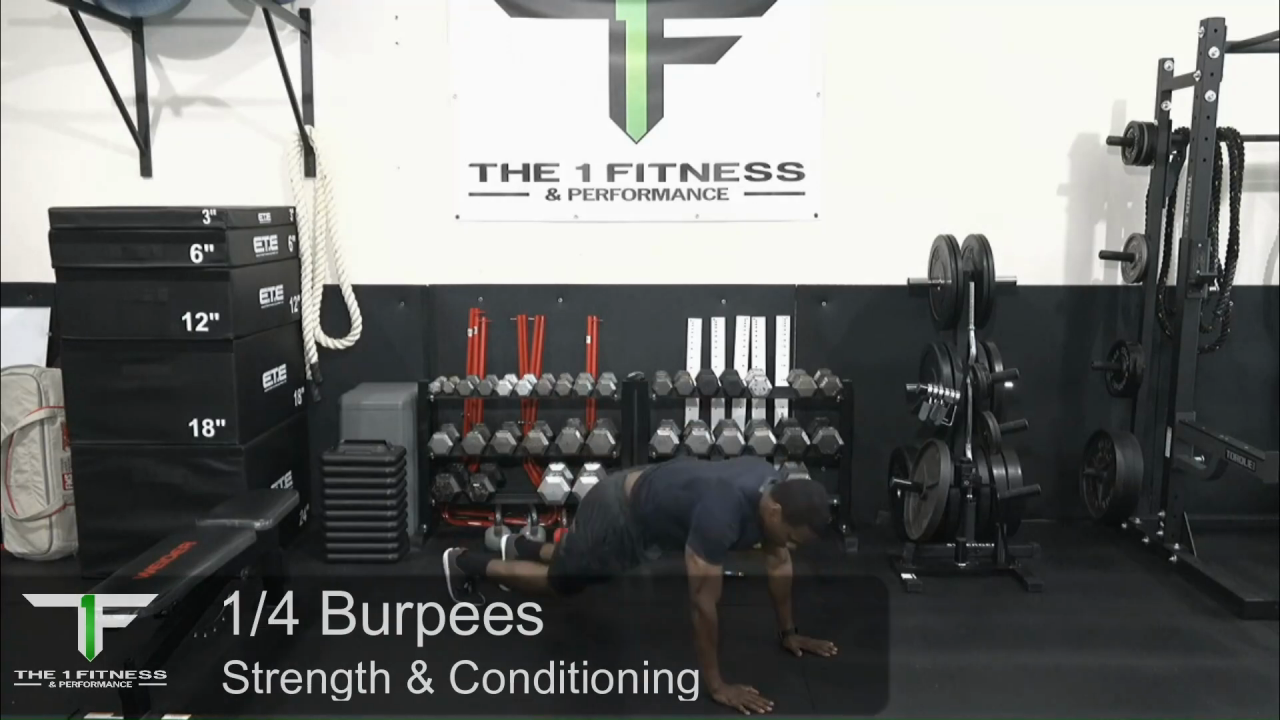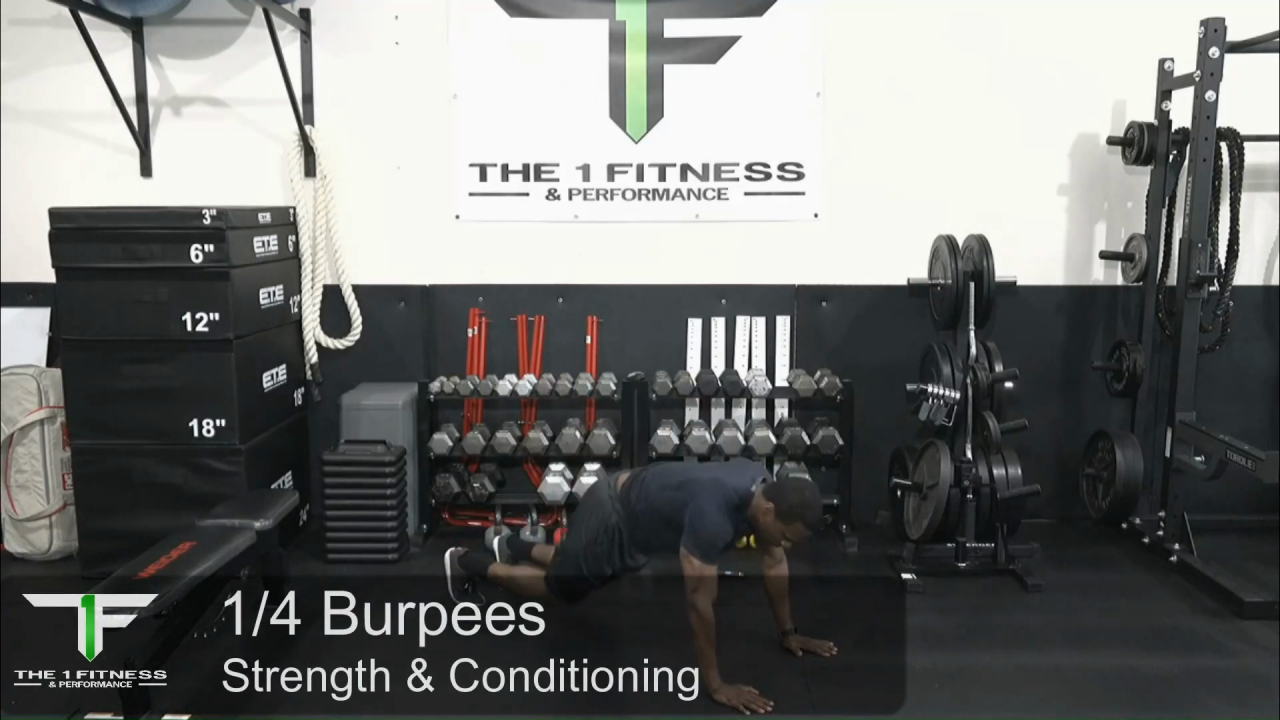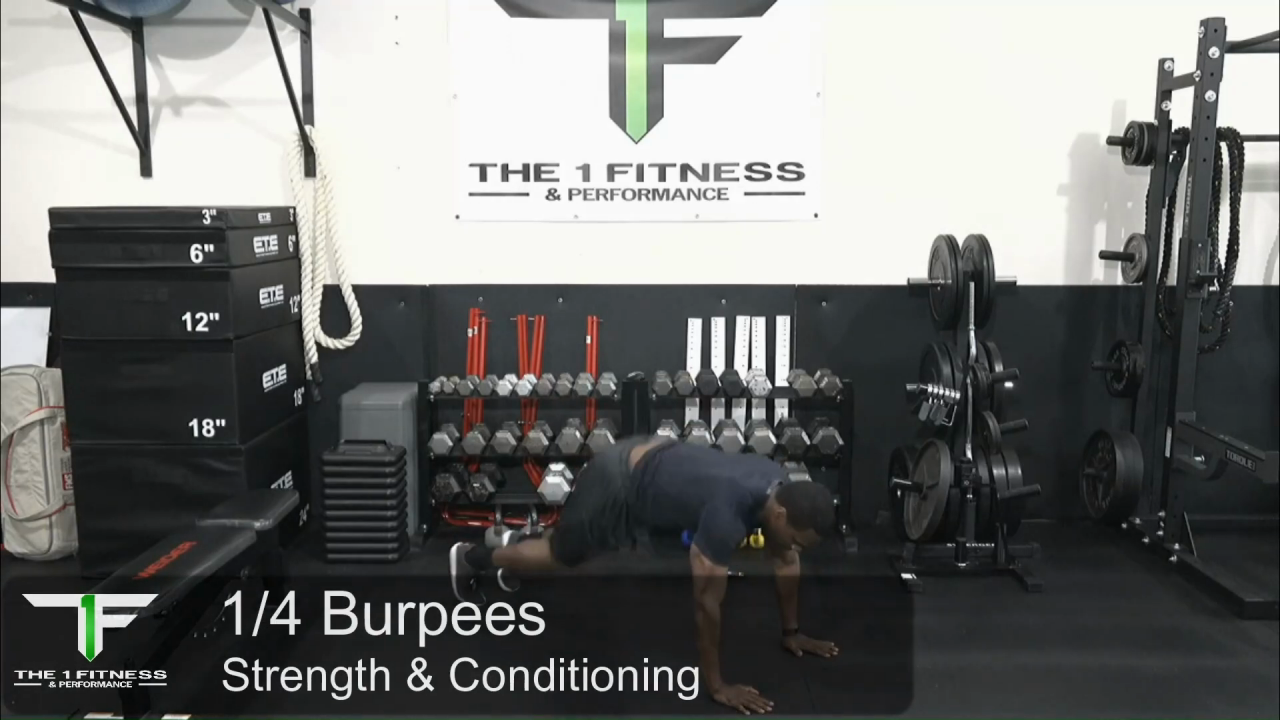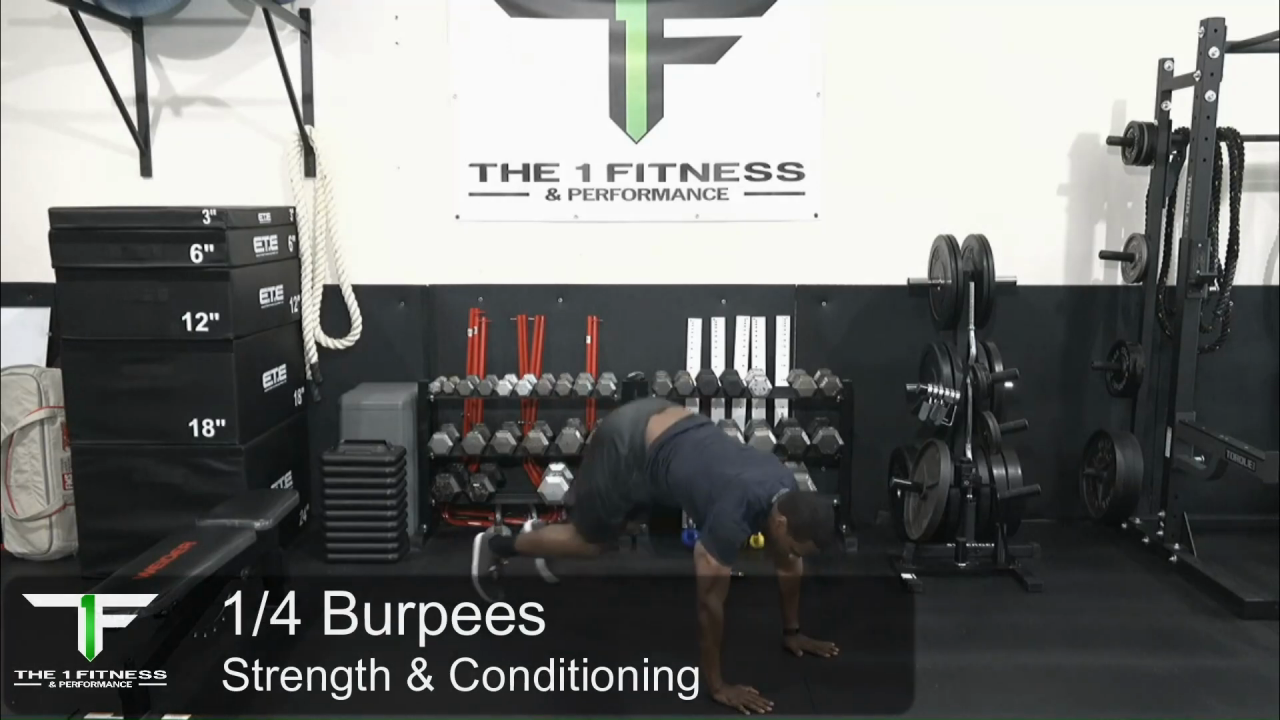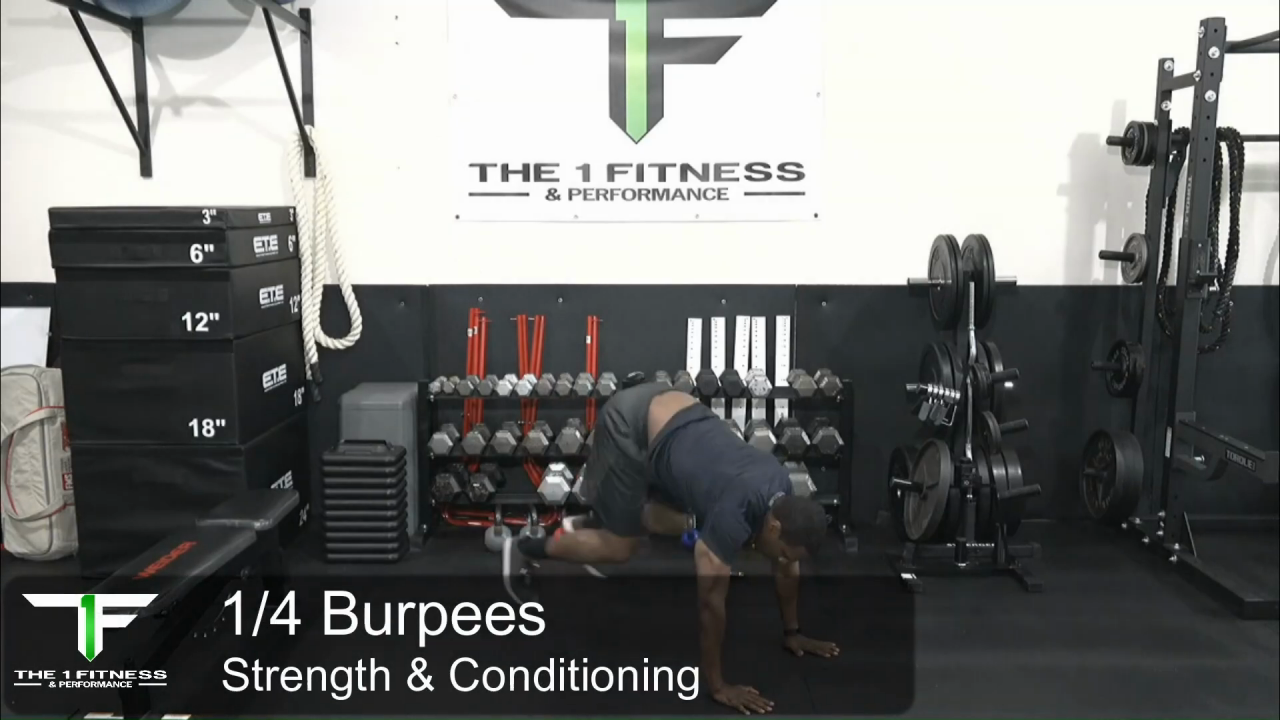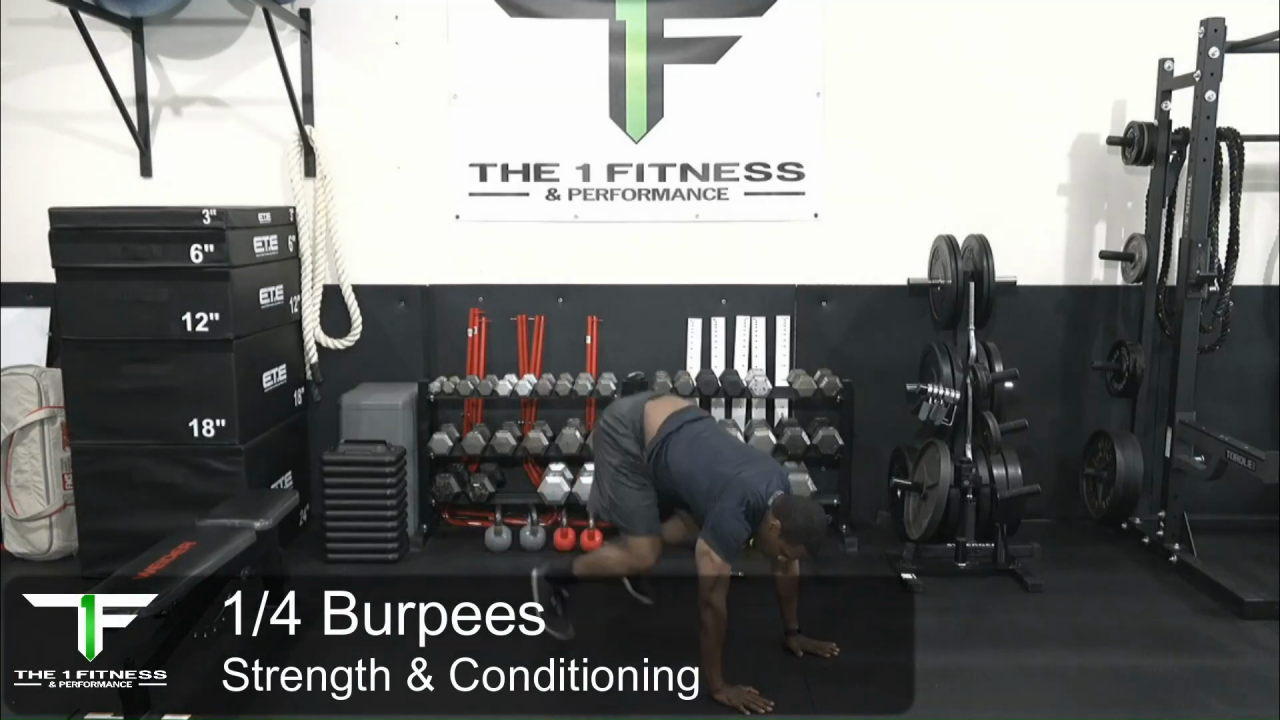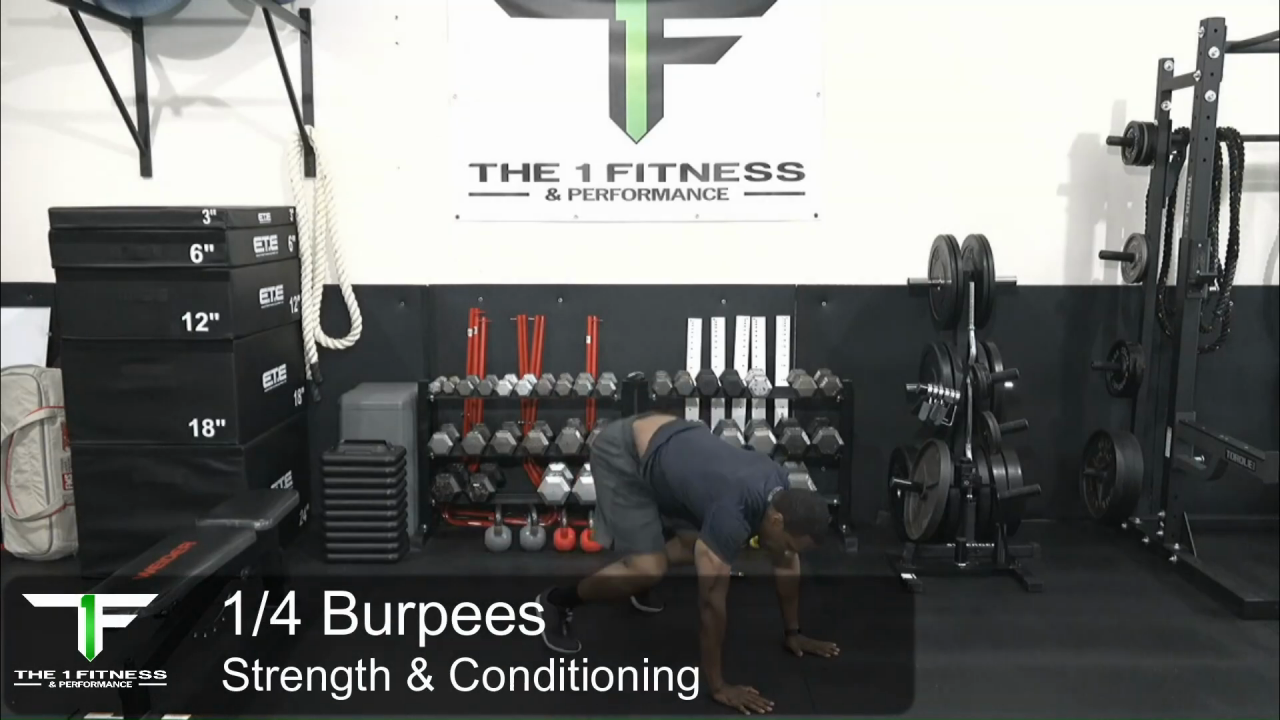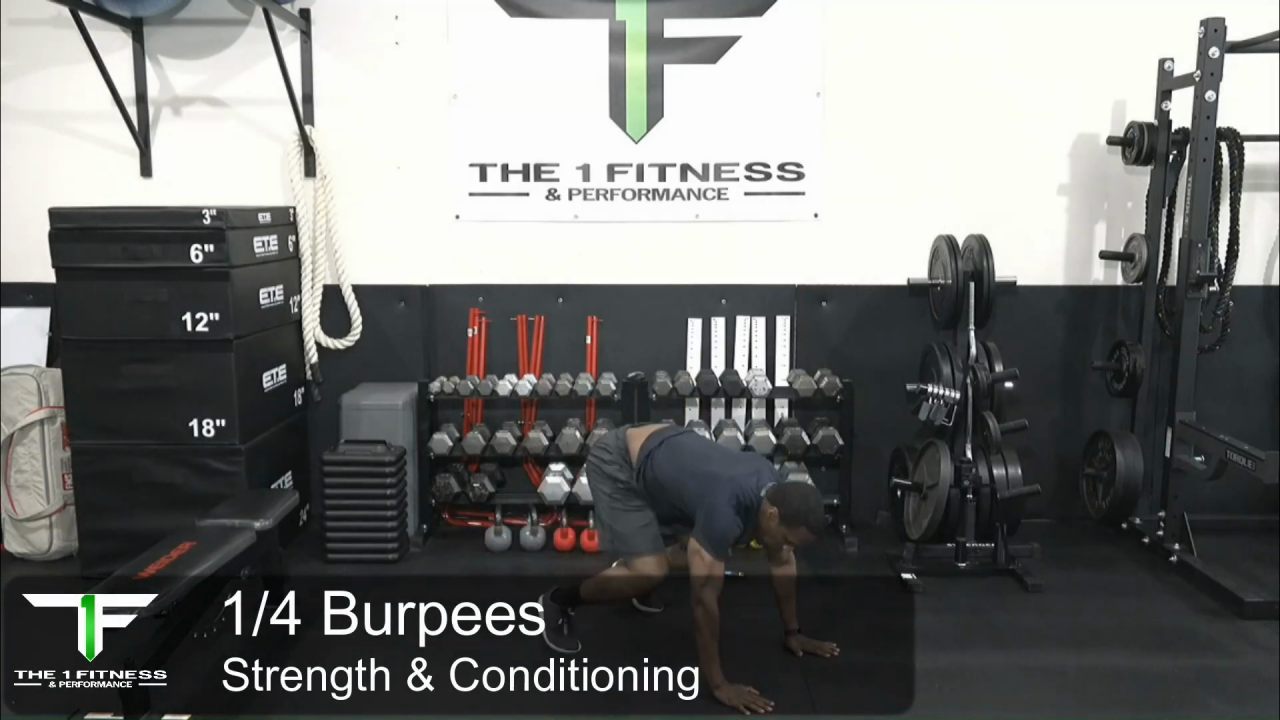
dt=0.1s
person 1, frame 1
left shoulder: (772, 485)
right shoulder: (722, 515)
left elbow: (778, 562)
right elbow: (703, 602)
left wrist: (789, 632)
right wrist: (717, 686)
left hip: (638, 497)
right hip: (619, 513)
left knee: (576, 561)
right knee: (560, 583)
left ankle: (523, 547)
right ankle: (466, 563)
person 1, frame 2
left shoulder: (766, 487)
right shoulder: (714, 515)
left elbow: (774, 562)
right elbow: (700, 602)
left wrist: (789, 632)
right wrist: (716, 685)
left hip: (634, 500)
right hip: (613, 513)
left knee: (578, 563)
right knee: (560, 589)
left ankle: (515, 548)
right ankle: (466, 563)
person 1, frame 3
left shoulder: (780, 487)
right shoulder: (728, 513)
left elbow: (786, 562)
right elbow: (707, 602)
left wrist: (792, 632)
right wrist: (717, 686)
left hip: (643, 458)
right hip: (618, 480)
left knee: (588, 545)
right knee: (564, 557)
left ankle: (520, 546)
right ankle: (473, 559)
person 1, frame 4
left shoulder: (785, 493)
right shoulder: (733, 514)
left elbow: (789, 564)
right elbow: (710, 599)
left wrist: (793, 632)
right wrist: (716, 686)
left hip: (659, 419)
right hip: (628, 439)
left knee: (606, 531)
right knee: (590, 541)
left ankle: (540, 532)
right ankle: (496, 545)
person 1, frame 5
left shoulder: (781, 494)
right shoulder: (733, 514)
left elbow: (787, 566)
right elbow: (712, 599)
left wrist: (792, 633)
right wrist: (717, 686)
right hip: (630, 426)
left knee: (672, 521)
right knee: (620, 548)
left ankle: (585, 528)
right ankle: (528, 549)
person 1, frame 6
left shoulder: (778, 490)
right shoulder: (733, 513)
left elbow: (786, 567)
right elbow: (713, 599)
left wrist: (793, 632)
right wrist: (718, 686)
right hip: (628, 428)
left knee: (697, 526)
right knee: (642, 557)
left ankle: (625, 536)
right ankle: (553, 579)
person 1, frame 7
left shoulder: (779, 493)
right shoulder: (732, 512)
left elbow: (786, 564)
right elbow: (713, 599)
left wrist: (793, 633)
right wrist: (719, 687)
left hip: (661, 436)
right hip: (622, 454)
left knee: (707, 546)
right knee: (648, 571)
left ankle: (631, 570)
right ankle: (558, 601)
person 1, frame 8
left shoulder: (774, 491)
right shoulder: (726, 510)
left elbow: (782, 564)
right elbow: (704, 597)
left wrist: (793, 633)
right wrist: (719, 685)
left hip: (653, 447)
right hip: (617, 460)
left knee: (707, 550)
right knee: (650, 573)
left ankle: (629, 566)
right ankle: (560, 601)
